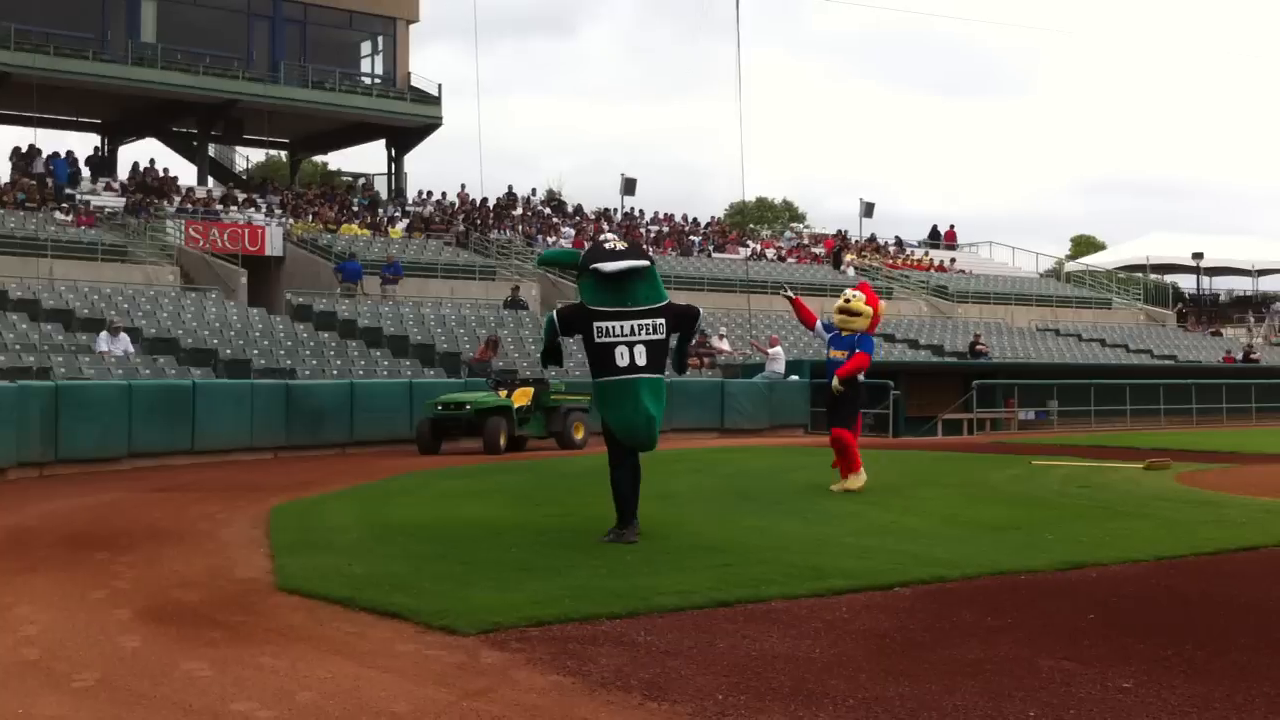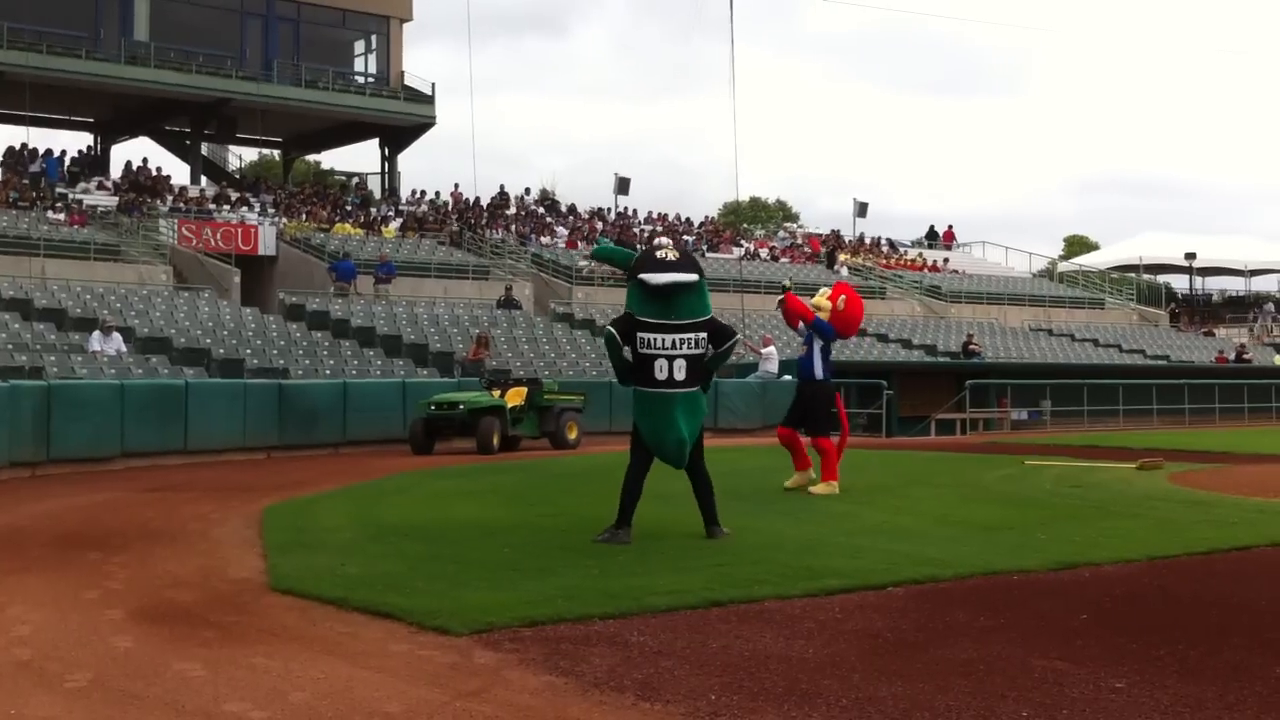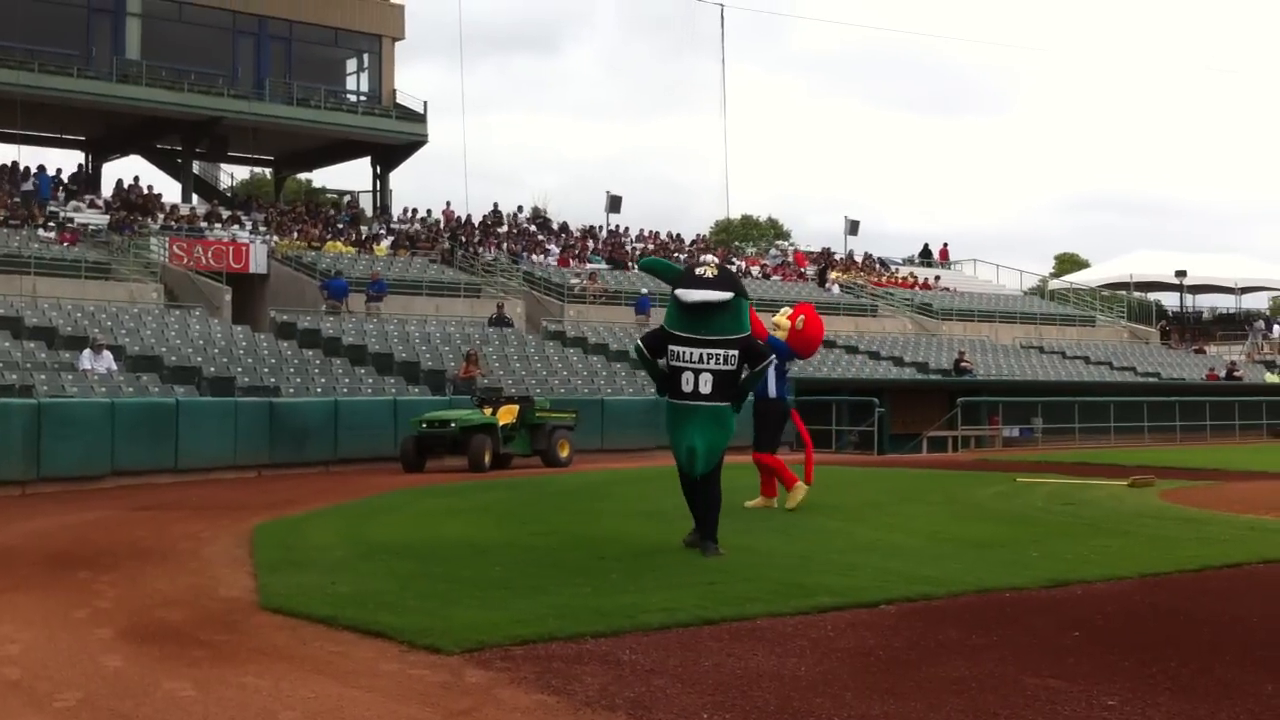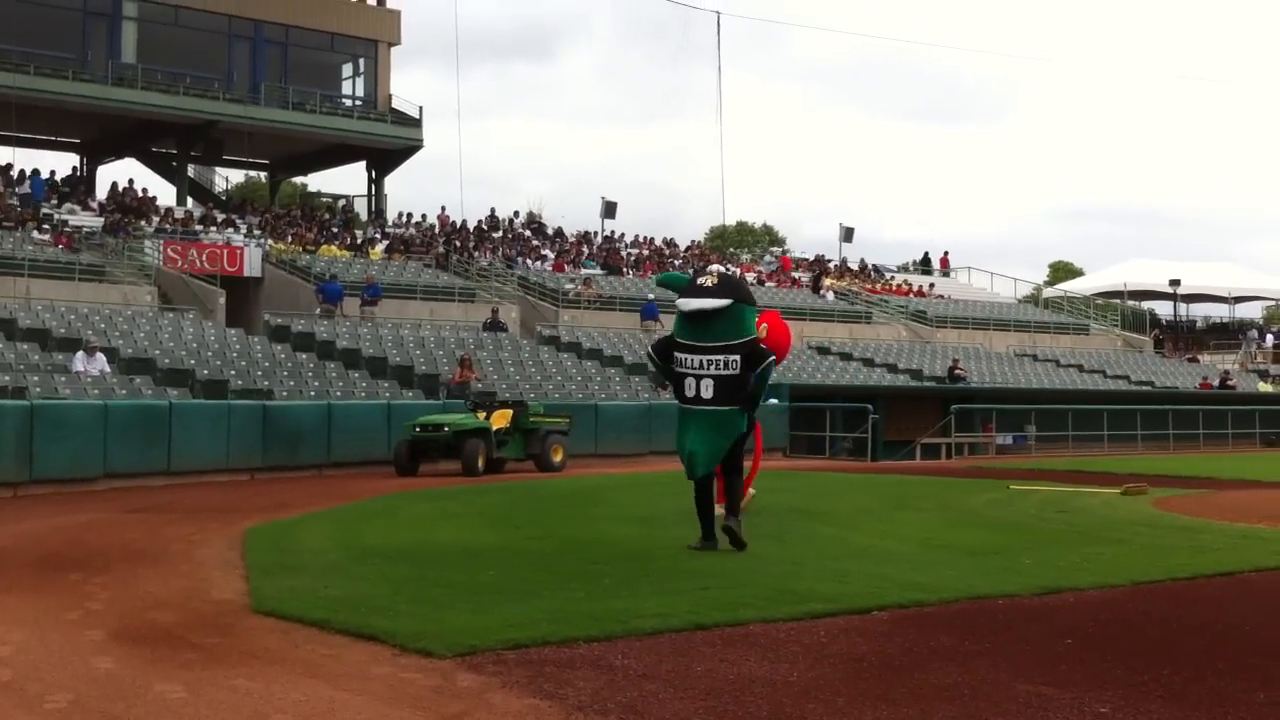
dt=0.4s
person 1, frame 1
left shoulder: (590, 309)
right shoulder: (659, 308)
left elbow: (555, 319)
right elbow: (694, 313)
left wrist: (550, 349)
right wrist: (681, 354)
left hip: (613, 392)
right hip: (649, 390)
left knee: (620, 458)
right knee: (630, 455)
left ankle: (626, 524)
right ankle: (628, 518)
person 1, frame 2
left shoulder: (637, 317)
right shoulder: (700, 318)
left elbow: (612, 335)
right elbow: (730, 338)
left wrist: (623, 371)
right wrist: (707, 371)
left hip: (651, 402)
right hip: (690, 400)
left knee: (638, 464)
right knee: (695, 464)
left ankle: (622, 526)
right ankle: (712, 524)
person 1, frame 3
left shoulder: (673, 330)
right shoulder: (737, 336)
left elbow: (642, 348)
right elbow: (766, 358)
left wrist: (661, 381)
right wrist: (743, 390)
left hip: (681, 413)
right hip: (719, 415)
left knee: (688, 472)
right knee: (711, 477)
left ankle: (702, 529)
right ankle: (709, 540)
person 1, frame 4
left shoulder: (682, 336)
right shoulder: (743, 341)
left elbow: (655, 354)
right elbow: (767, 362)
left wrist: (676, 384)
right wrist: (753, 397)
left hip: (692, 416)
right hip: (731, 417)
left knee: (702, 475)
right knee: (733, 470)
left ankle: (708, 536)
right ankle: (732, 517)
person 2, frame 1
left shoulder: (864, 339)
right shoulder: (831, 333)
left elbow: (861, 361)
right elbow: (809, 319)
left wrist: (840, 375)
right wrist: (793, 299)
left hip: (851, 390)
right hip: (834, 390)
left knee: (840, 432)
right knee: (836, 438)
left ankle: (857, 471)
right ankle: (848, 476)
person 2, frame 2
left shoulder: (825, 330)
right shoulder: (812, 330)
left elbow: (803, 313)
right elbow: (794, 319)
left wrist: (788, 293)
right wrist: (785, 303)
left hip: (820, 390)
right hip: (805, 388)
left knee: (819, 437)
right knee: (785, 431)
left ankle: (830, 481)
right ankle: (803, 471)
person 2, frame 3
left shoulder: (782, 349)
right shoulder: (775, 350)
left elbow: (760, 333)
right elbow: (756, 337)
left wrist: (747, 310)
right wrist: (746, 316)
left hip: (774, 407)
right hip: (765, 406)
left knee: (764, 455)
right knee: (760, 455)
left ankle: (795, 485)
right ankle: (768, 496)
person 2, frame 4
left shoulder: (750, 360)
right shoulder: (744, 359)
left hip: (739, 416)
right hip: (736, 415)
left knee: (723, 460)
right knee: (728, 460)
left ankle: (723, 503)
right ankle: (741, 492)
